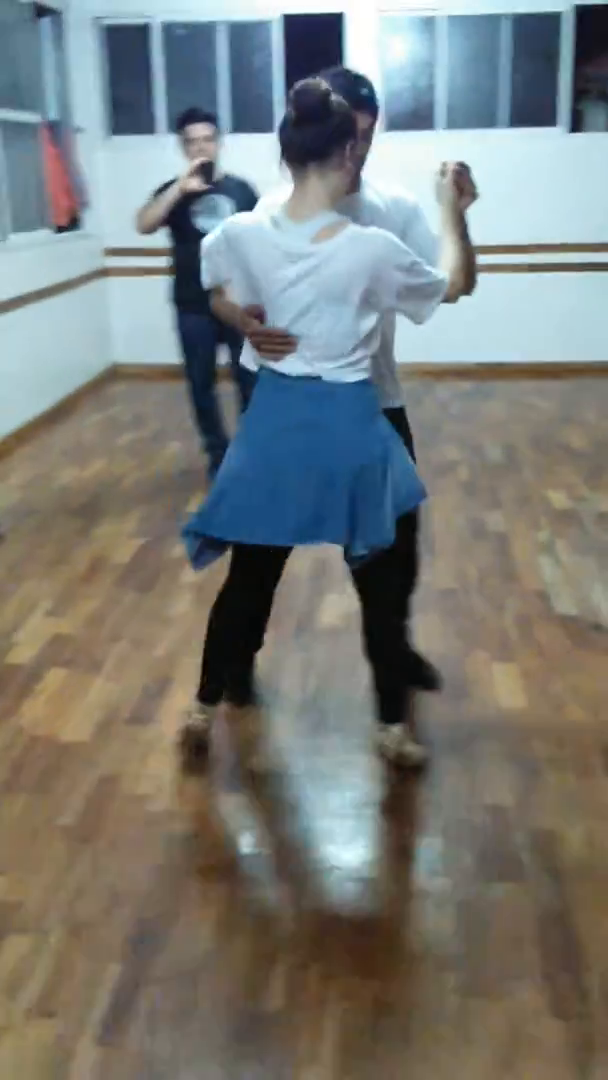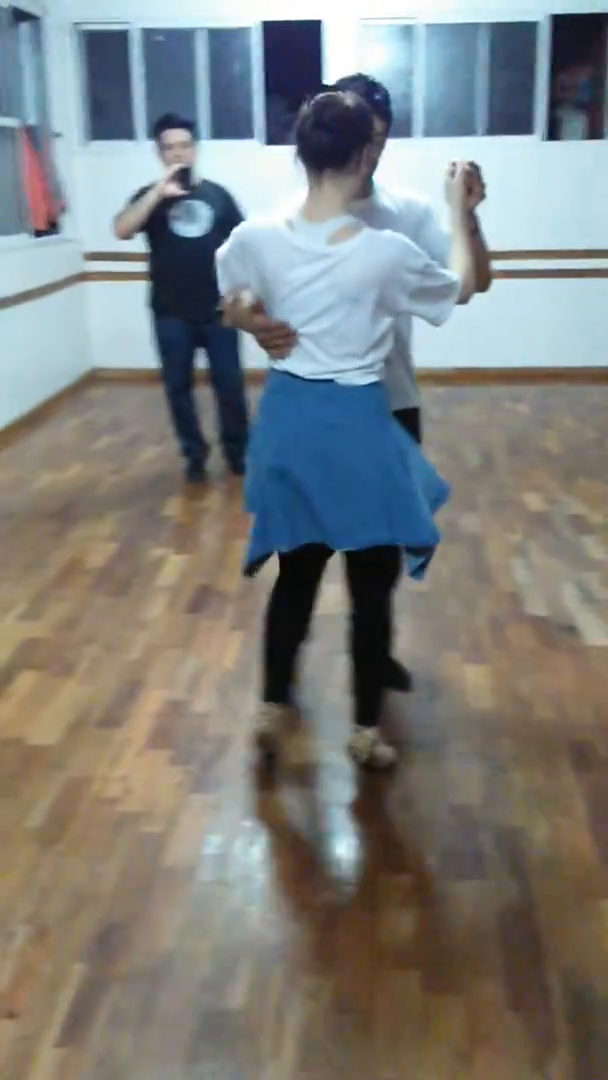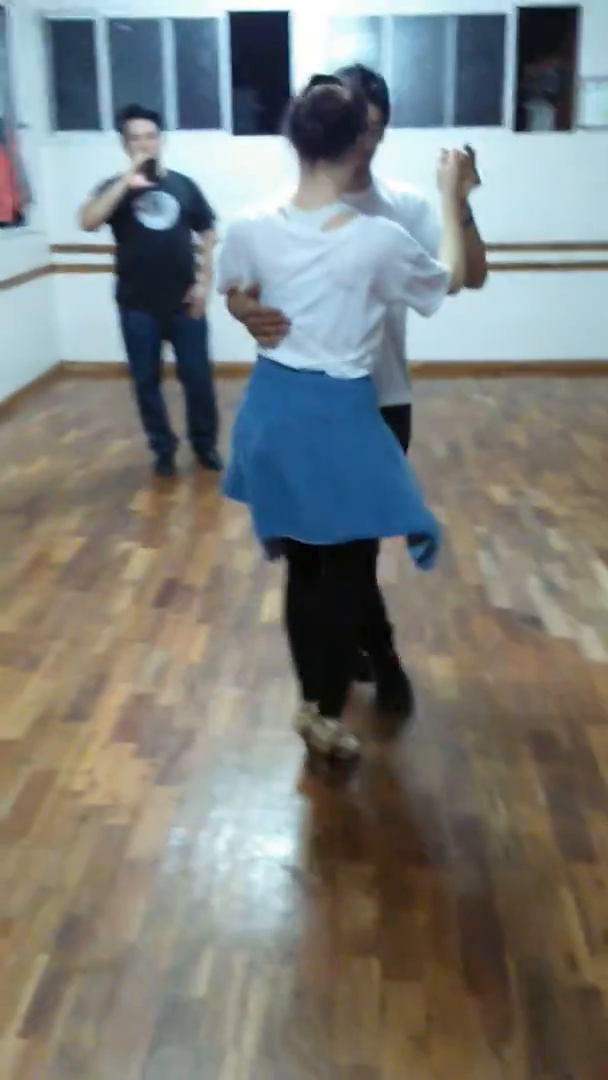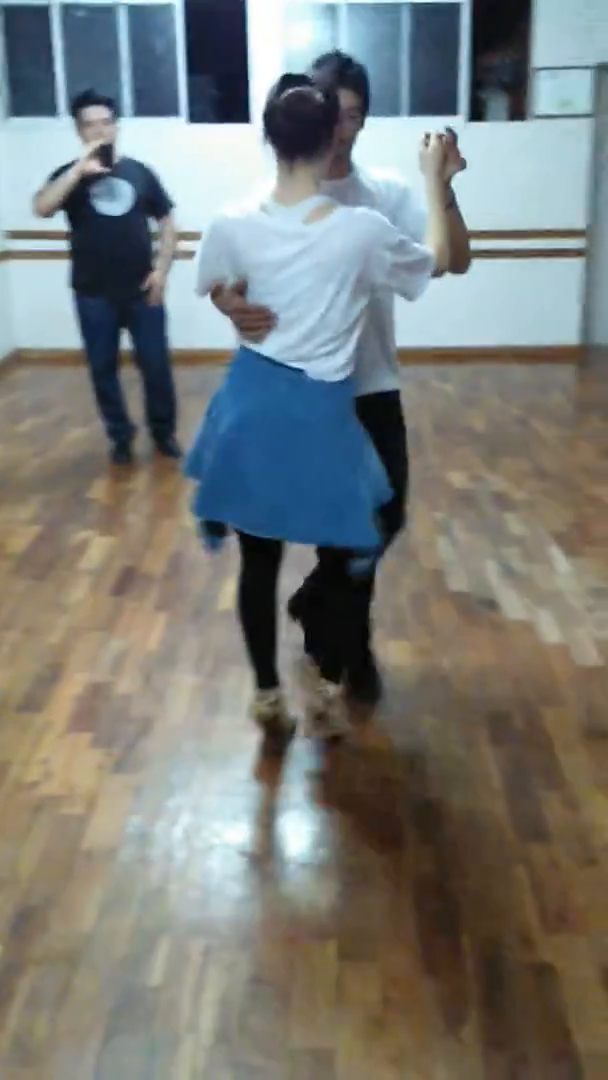
dt=0.2s
person 1, frame 1
left shoulder: (240, 235)
right shoulder: (371, 249)
left elbow: (219, 298)
right elbow: (452, 286)
right wrist: (452, 212)
left hip: (276, 419)
right hip: (350, 426)
left knee: (248, 577)
right knee: (379, 584)
left ankle: (206, 707)
right ankle: (392, 726)
person 1, frame 2
left shoulder: (257, 238)
right shoulder: (386, 252)
left elbow: (233, 301)
right elbow: (463, 287)
right wrist: (459, 210)
left hip: (286, 422)
right hip: (359, 429)
left knee: (296, 576)
right knee: (371, 589)
left ankle: (273, 707)
right ankle: (366, 729)
person 1, frame 3
left shoulder: (250, 229)
right shoulder: (379, 239)
left elbow: (231, 291)
right elbow: (452, 278)
right wrist: (451, 196)
left hip: (274, 409)
right hip: (343, 418)
left knee: (302, 570)
right knee: (346, 575)
left ankle: (310, 703)
right ankle: (329, 718)
person 1, frame 4
left shoulder: (232, 225)
right shoulder: (362, 230)
right elbow: (437, 260)
right wrist: (434, 179)
left hip: (250, 402)
right hip: (319, 413)
left knee: (259, 559)
right knee: (348, 553)
left ankle: (267, 692)
right ankle: (330, 683)
person 2, frame 1
left shoulder: (396, 207)
right shoulder: (276, 208)
left wrist: (456, 216)
right wrist: (249, 324)
left hip: (377, 401)
left knee: (399, 530)
left ankle: (394, 644)
person 2, frame 2
left shoulder: (409, 211)
left elbow: (474, 283)
right elbow: (242, 294)
left wrist: (466, 214)
right wrist: (254, 321)
left hip: (393, 403)
person 2, frame 3
left shoulder: (407, 204)
left elbow: (471, 276)
right elbow: (238, 284)
left wrist: (461, 205)
right wrist: (247, 311)
left hip: (387, 397)
right ankle: (379, 651)
person 2, frame 4
left shoulder: (389, 192)
left elbow: (454, 262)
right elbow: (223, 276)
left wrist: (444, 188)
right wrist: (232, 304)
left hip: (375, 384)
left knee: (384, 514)
left ankle: (313, 602)
right ankle: (352, 641)
person 3, frame 1
left shoulder: (240, 188)
right shoulder: (174, 191)
right elbow: (144, 225)
right wrist: (181, 187)
right hip: (194, 307)
left knee: (250, 377)
right knee: (201, 381)
right ankle: (216, 448)
person 3, frame 2
left shoulder: (217, 194)
right shoulder: (151, 196)
right elbow: (122, 230)
right wrist: (159, 192)
left hip: (217, 310)
right hip: (171, 313)
left knee: (230, 384)
right knee: (178, 387)
left ankle: (237, 452)
right ankle: (194, 453)
person 3, frame 3
left shoulder: (183, 185)
right shoulder: (117, 188)
left elbow: (209, 235)
right elbow: (88, 221)
left wrist: (205, 282)
right wrist: (125, 183)
left hip: (183, 303)
right hip: (137, 306)
left knee: (198, 377)
right knee: (146, 381)
left ankle: (205, 444)
right ankle: (163, 448)
person 3, frame 4
left shoulder: (138, 171)
right shoulder: (71, 174)
left elbow: (166, 222)
right elbow: (42, 208)
left wrist: (161, 269)
right wrist: (80, 170)
left hip: (140, 289)
right hip: (94, 293)
left knee: (155, 365)
right knee: (103, 368)
left ankle: (164, 431)
right ankle: (120, 435)
